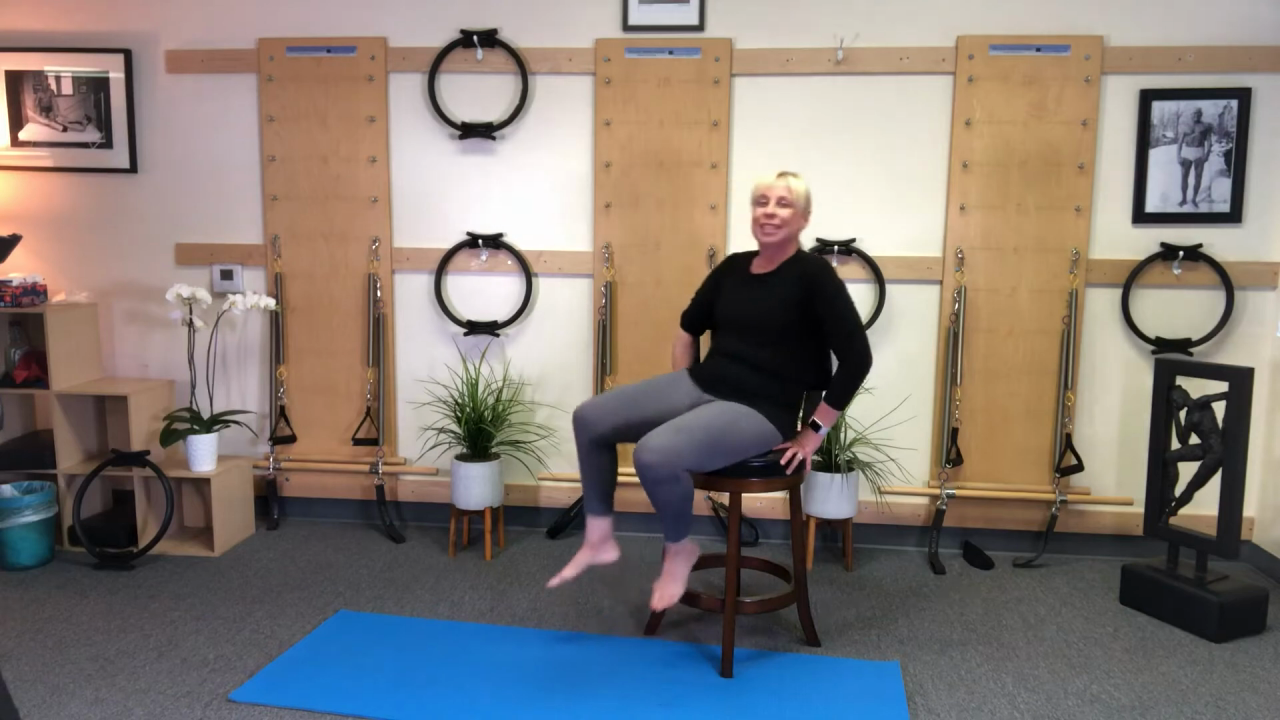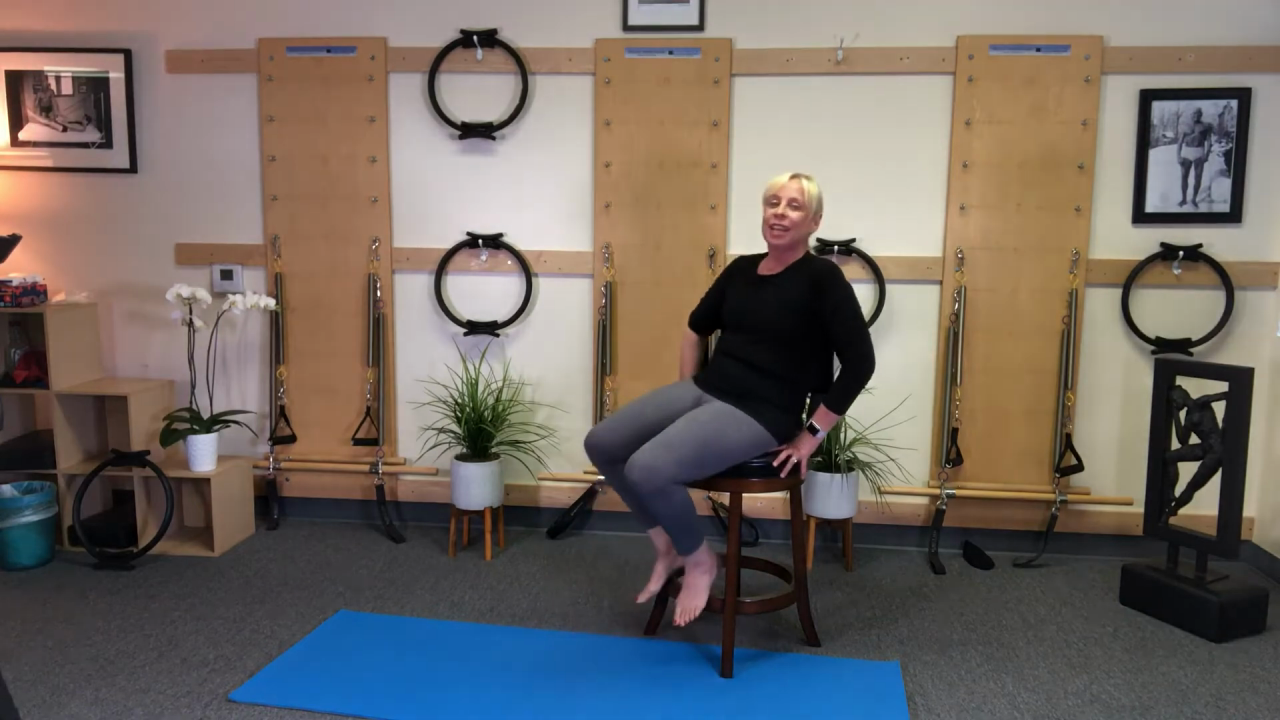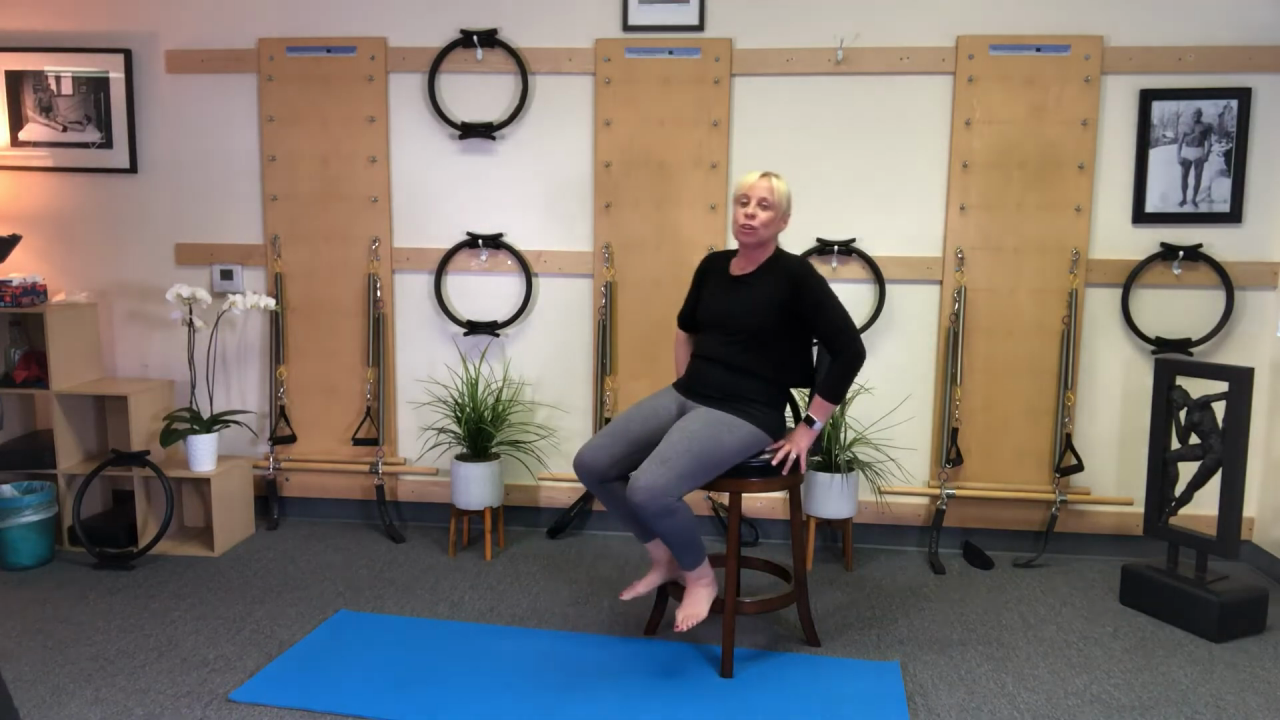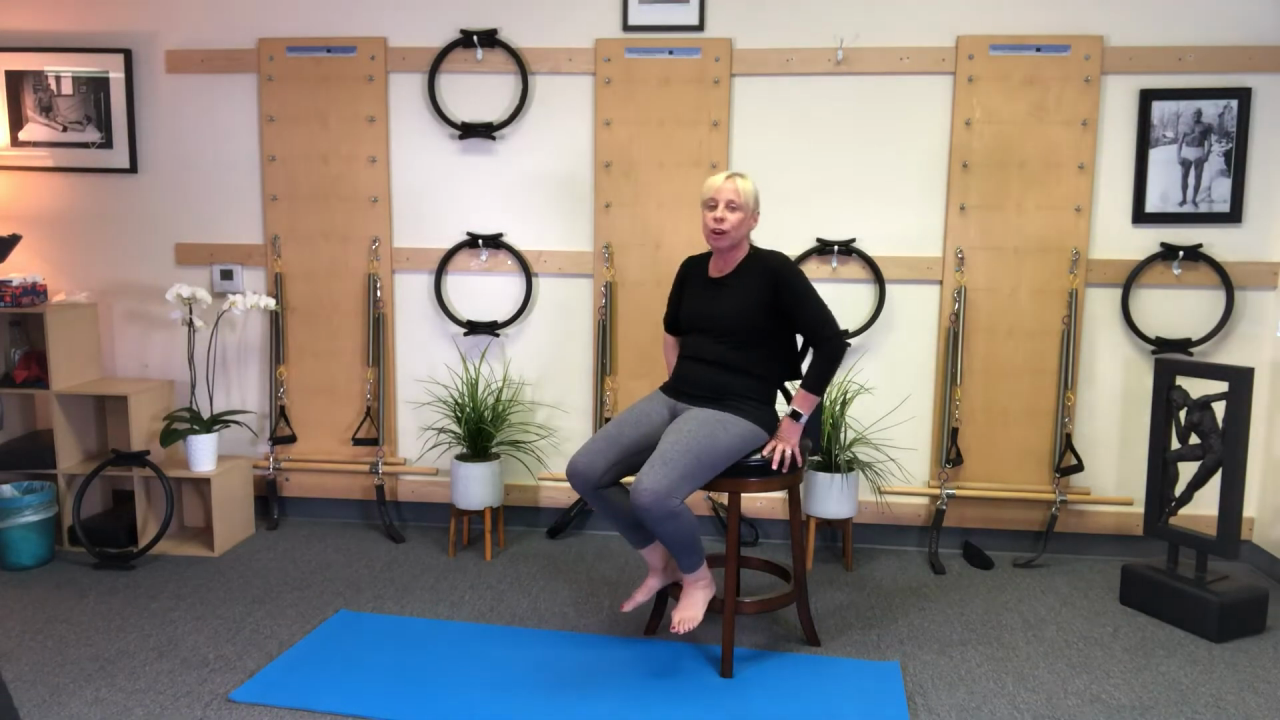
dt=0.4s
person 1, frame 1
left shoulder: (814, 275)
right shoulder: (733, 268)
left elbow: (857, 357)
right elbow: (689, 327)
left wrist: (814, 432)
right wrist: (675, 391)
left hip: (760, 412)
right hip: (702, 387)
left knee: (655, 456)
right knee: (590, 420)
left ankle: (681, 550)
right ankle: (599, 539)
person 1, frame 2
left shoulder: (822, 277)
right shoulder: (741, 269)
left elbow: (859, 363)
right elbow: (696, 329)
left wrist: (812, 434)
right wrist: (682, 397)
left hip: (759, 413)
right hip: (705, 389)
left knee: (646, 469)
right knee: (602, 443)
left ankle: (700, 561)
right ankle: (667, 547)
person 1, frame 3
left shoulder: (794, 275)
right shoulder: (713, 266)
left elbow: (849, 352)
left wrist: (808, 428)
left hip: (745, 414)
right hip: (686, 396)
left knee: (648, 489)
right knee: (591, 464)
left ankle: (701, 578)
right ankle: (666, 560)
person 1, frame 4
left shoulder: (774, 270)
right shoulder: (691, 269)
left elbow: (830, 344)
left wrist: (793, 421)
left hip: (736, 411)
right hip: (673, 398)
left knee: (652, 494)
right knee: (584, 472)
left ankle: (698, 579)
right ankle: (661, 564)
